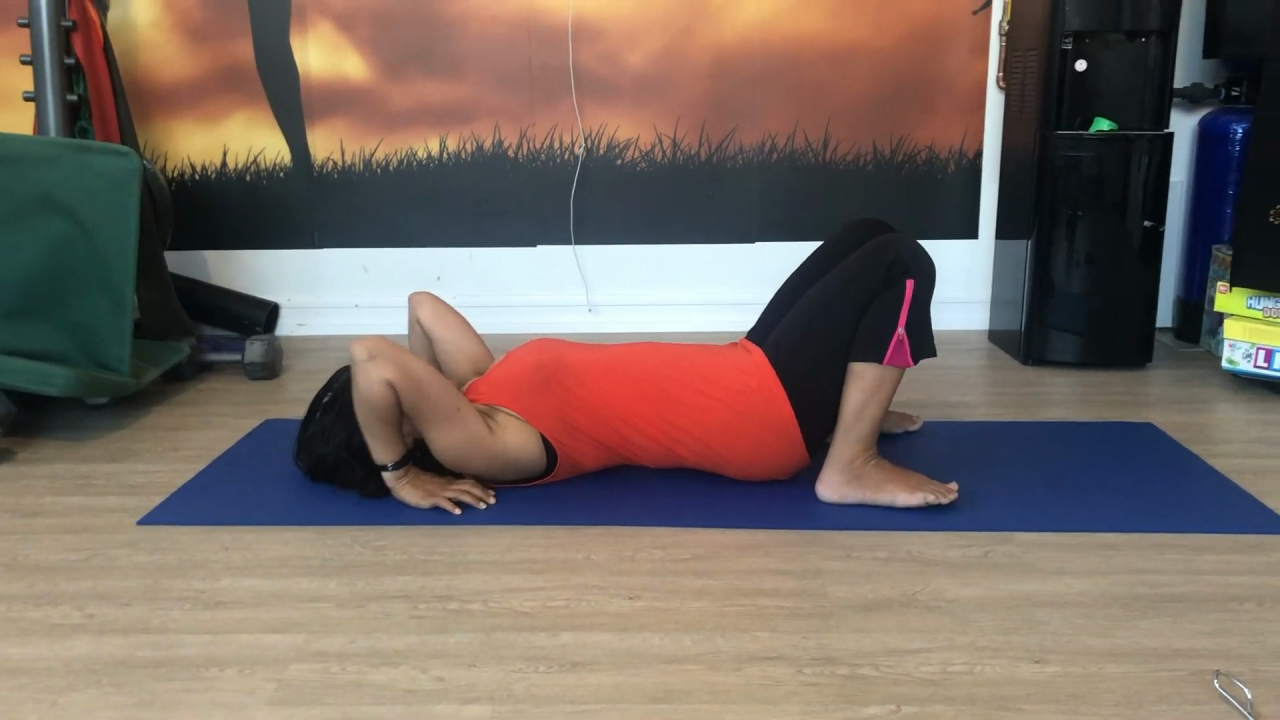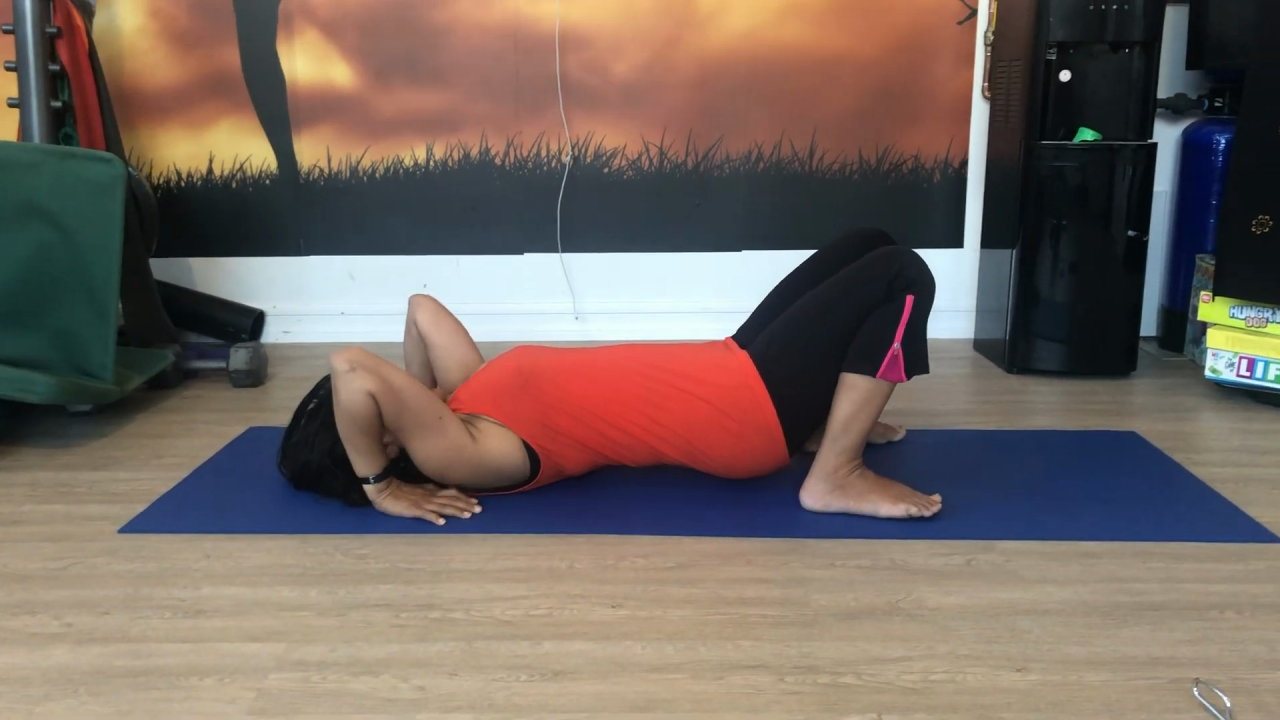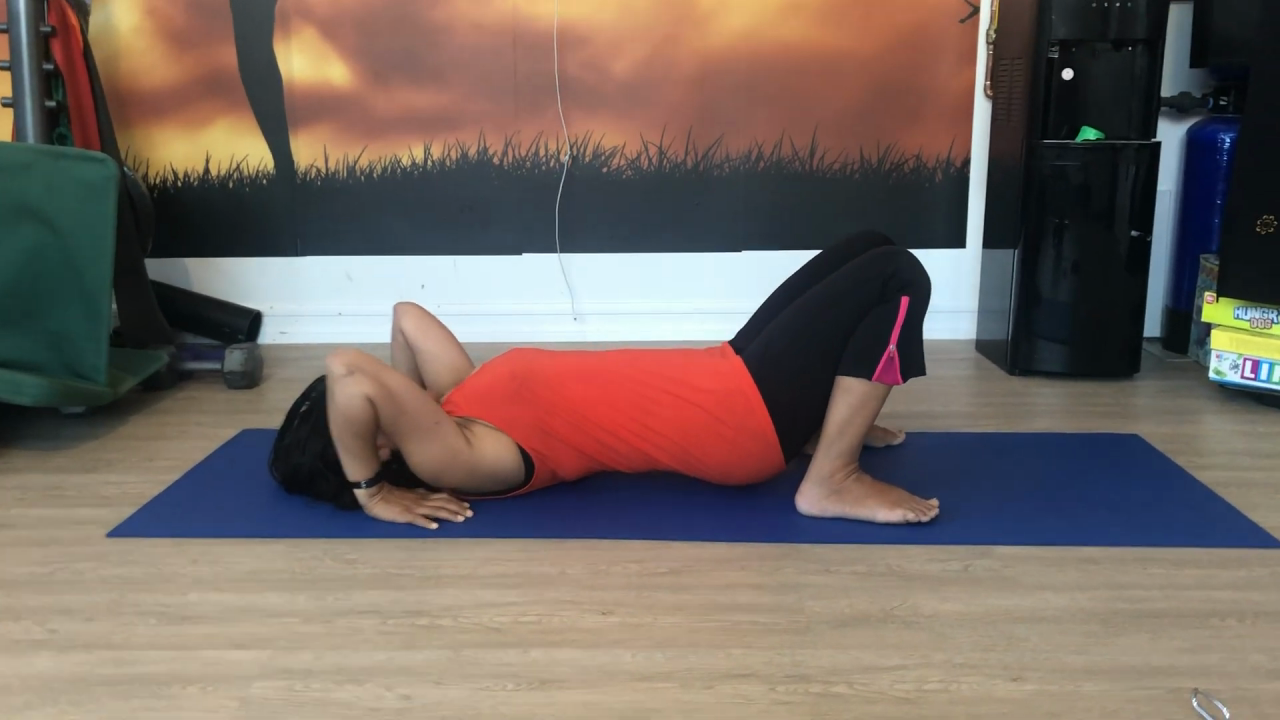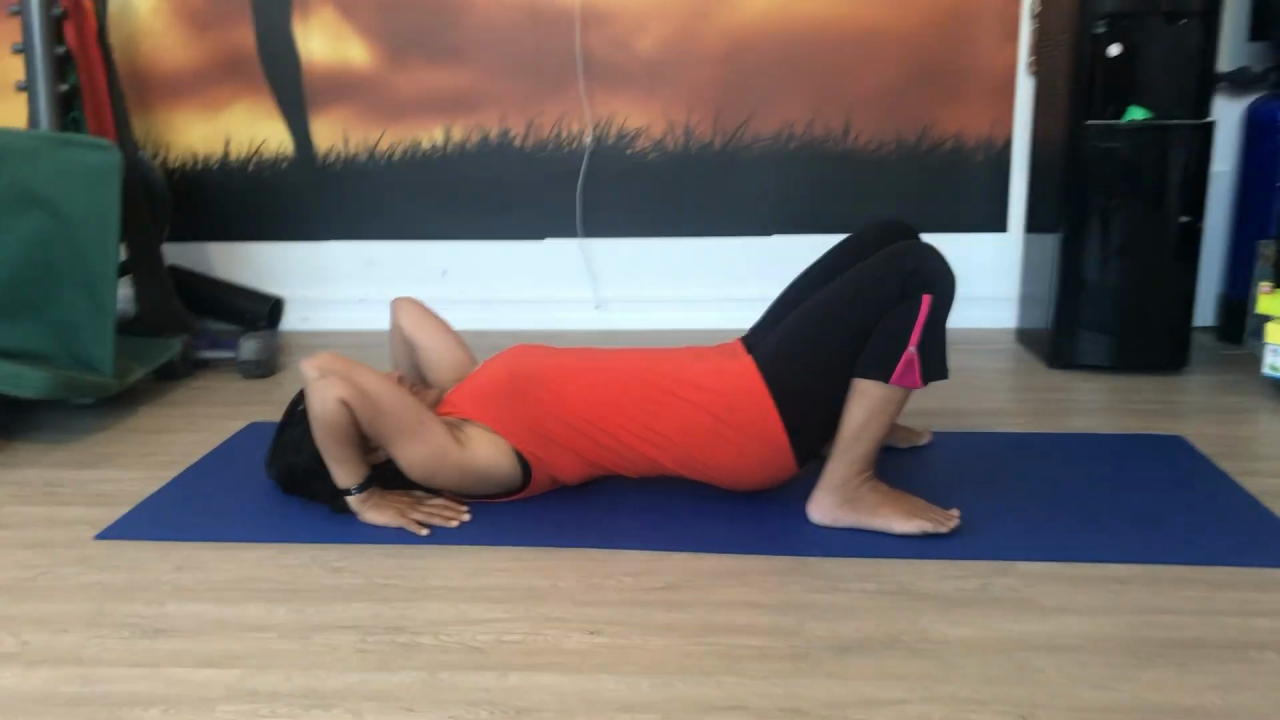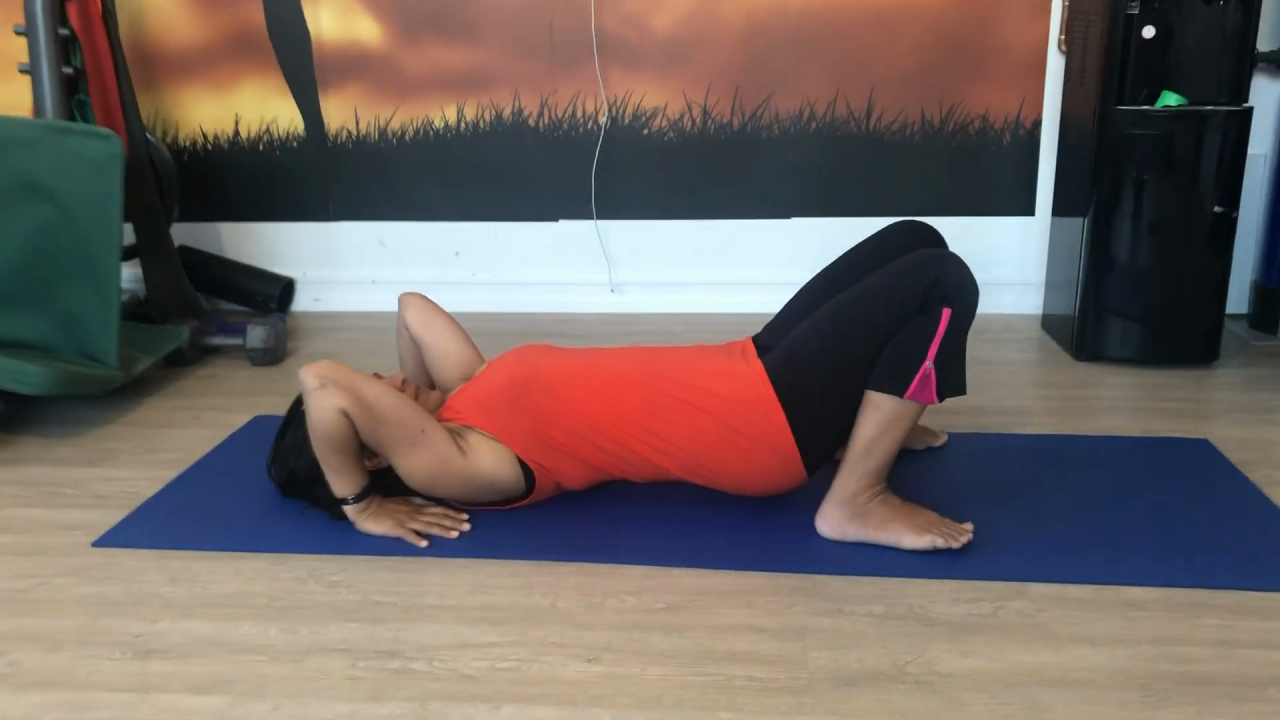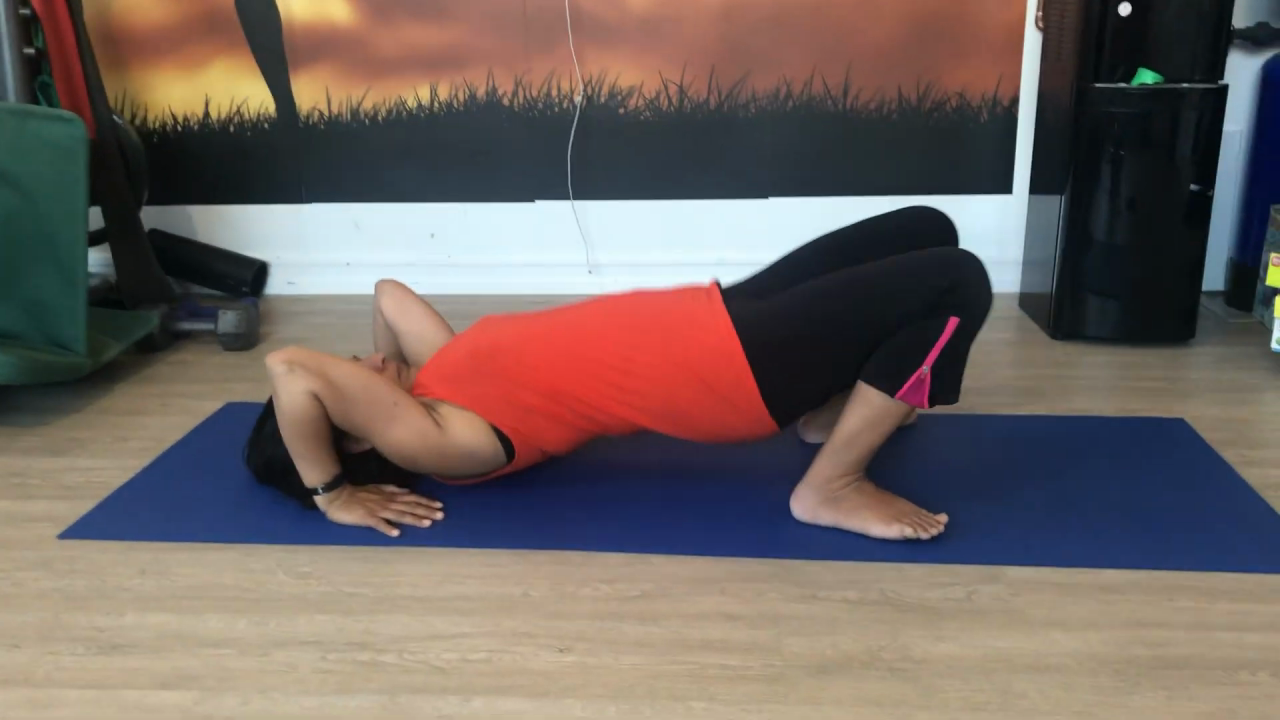
dt=0.3s
person 1, frame 1
left shoulder: (475, 389)
right shoulder: (475, 447)
left elbow: (422, 304)
right wrist: (399, 477)
left hip: (748, 378)
right hip: (762, 416)
left knee: (872, 238)
right knee: (901, 263)
left ankle: (851, 408)
right ankle: (851, 467)
person 1, frame 2
left shoulder: (460, 398)
right shoulder: (457, 456)
left elbow: (423, 307)
left hip: (731, 370)
right hip: (747, 414)
left knee: (870, 248)
right knee: (902, 276)
left ankle: (833, 418)
right ankle: (836, 478)
person 1, frame 3
left shoulder: (453, 401)
right shoulder: (452, 459)
left elbow: (406, 315)
left hip: (729, 377)
right hip: (743, 420)
left knee: (869, 252)
right knee: (896, 275)
left ankle: (831, 421)
right ankle: (833, 482)
person 1, frame 4
left shoulder: (455, 395)
right shoulder: (446, 460)
left elbow: (405, 309)
right elbow: (322, 373)
left hip: (738, 374)
right hip: (754, 423)
left knee: (890, 241)
right knee: (917, 271)
left ankle: (852, 421)
right ankle: (847, 489)
person 1, frame 5
left shoulder: (460, 401)
right shoulder: (453, 467)
left elbow: (415, 306)
left hip: (748, 374)
right hip: (760, 420)
left knee: (914, 244)
right knee: (942, 282)
left ankle: (864, 427)
right ankle: (856, 502)
person 1, frame 6
left shoulder: (432, 383)
right shoulder: (431, 442)
left elbow: (390, 292)
left hip: (722, 322)
right hip: (732, 372)
left knee: (927, 232)
right knee: (957, 282)
left ankle: (833, 410)
right ankle: (832, 488)
